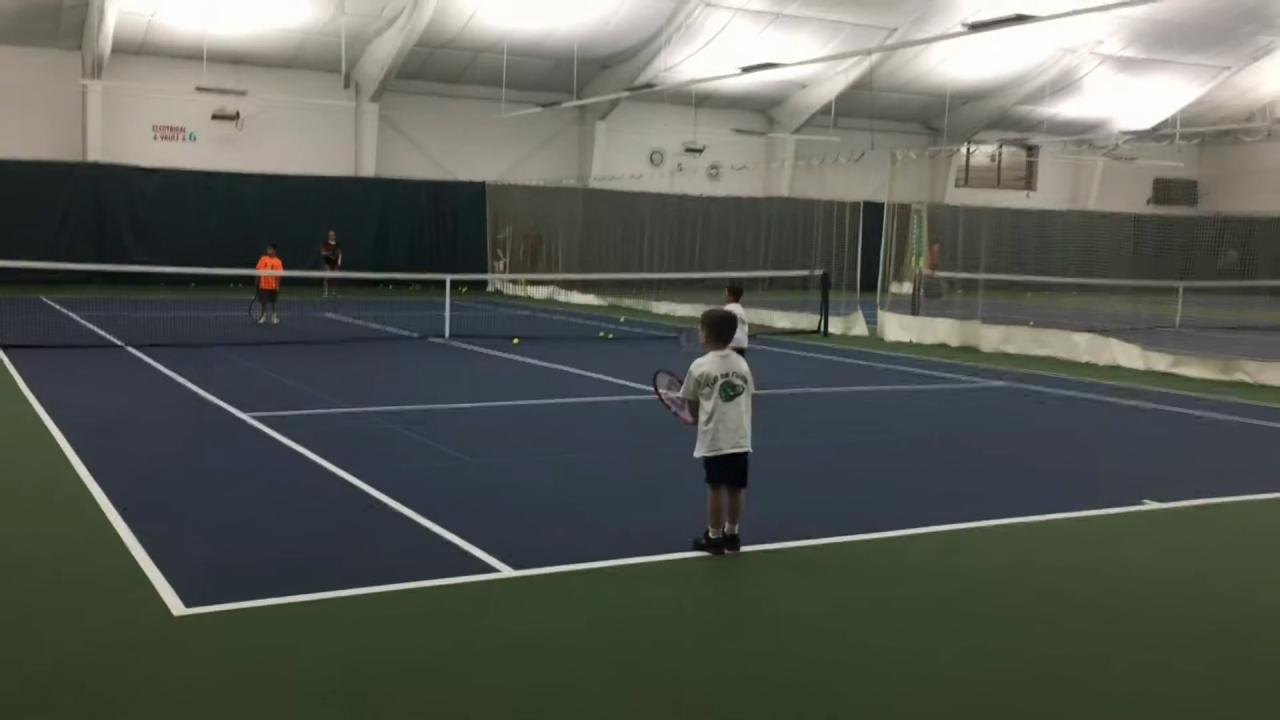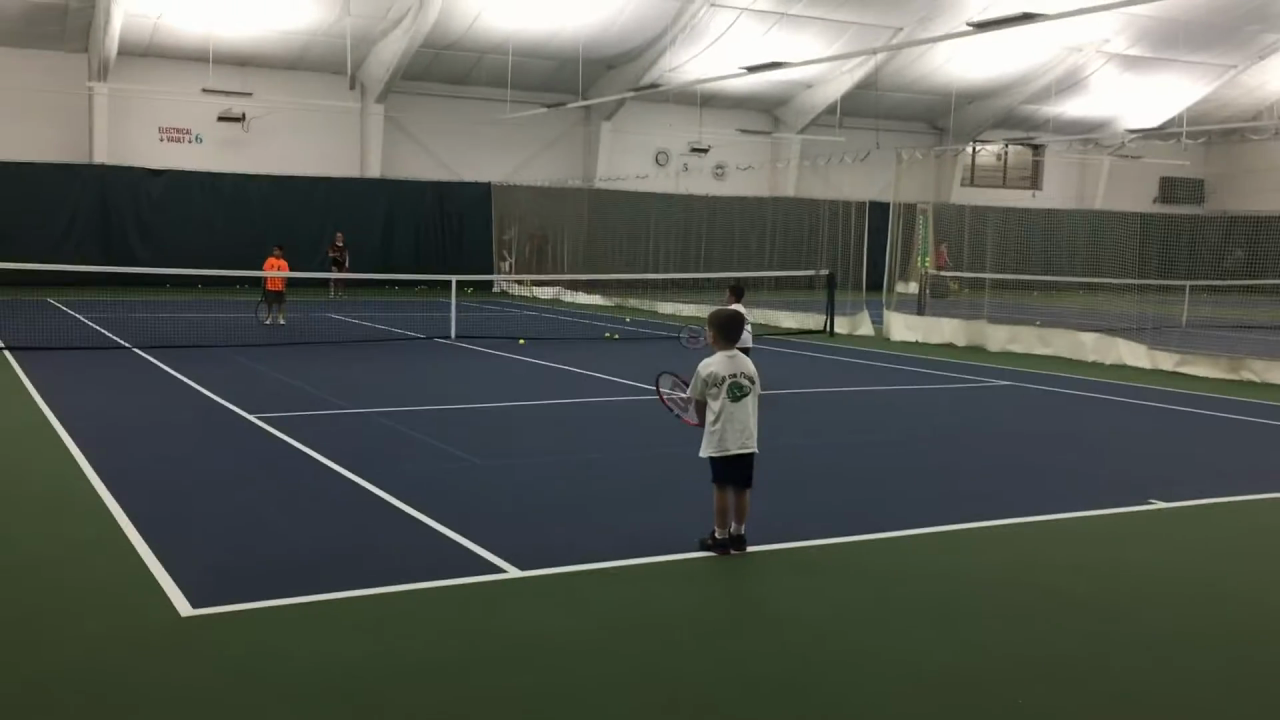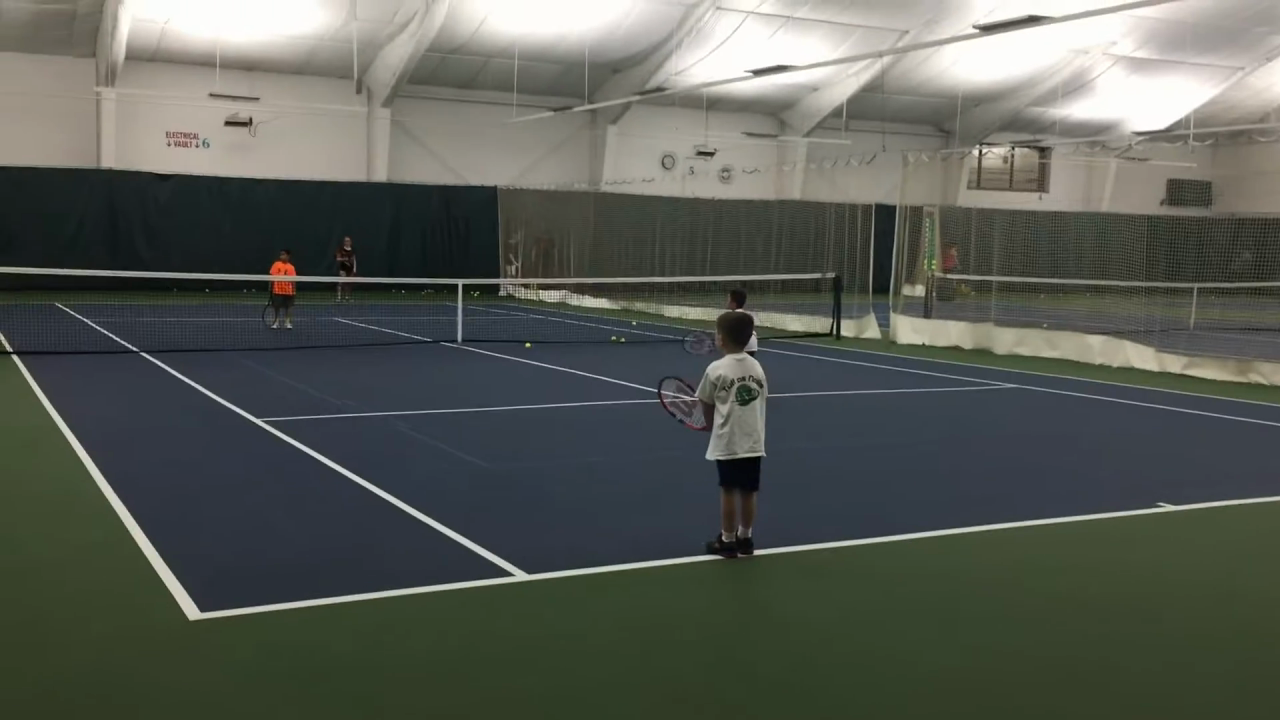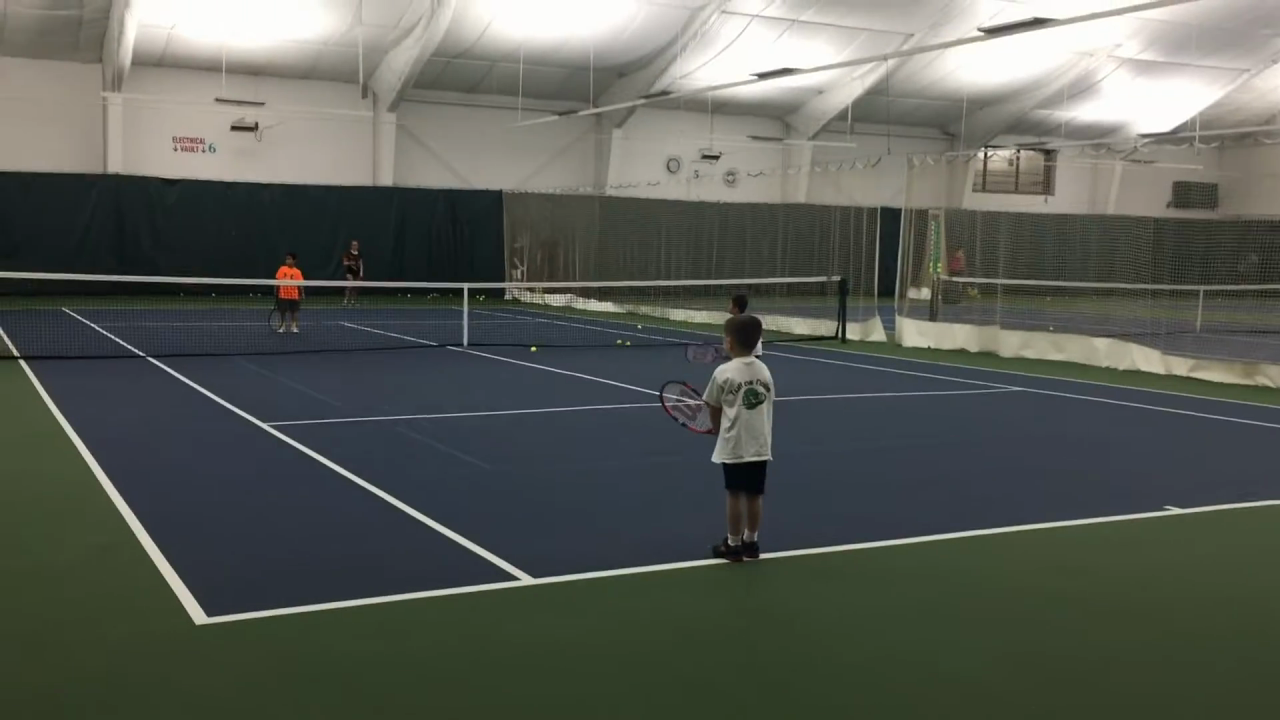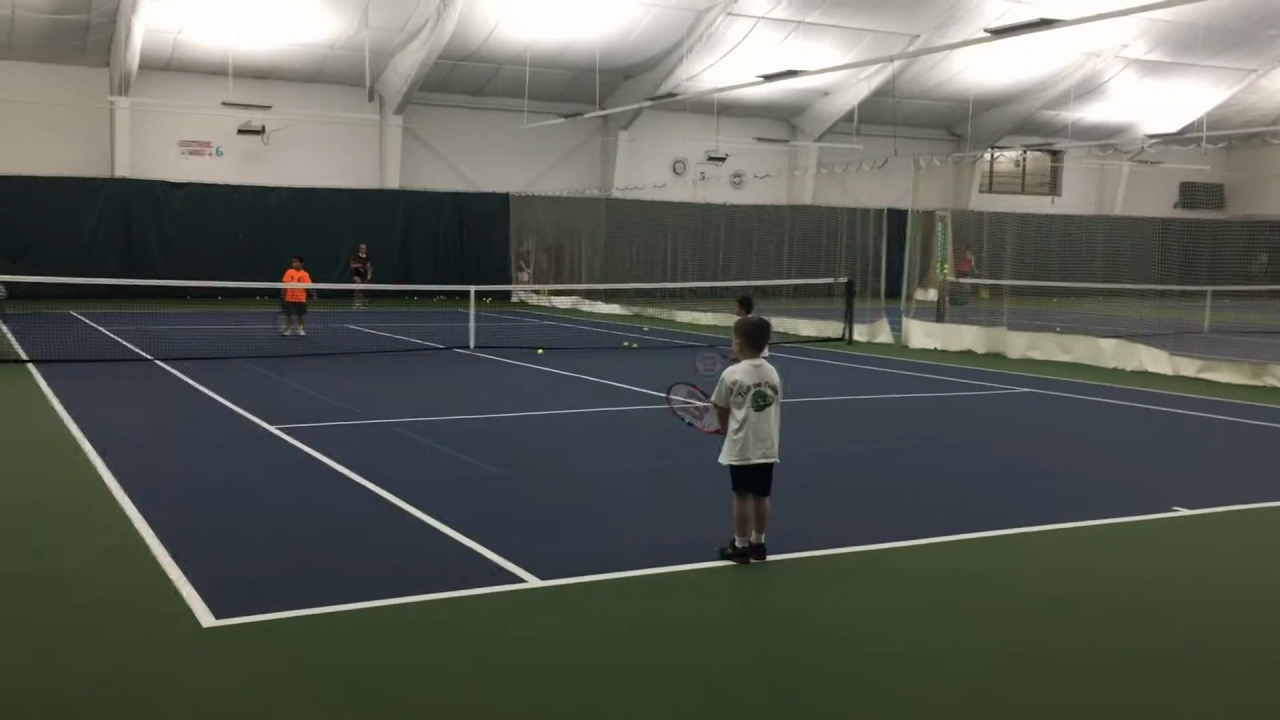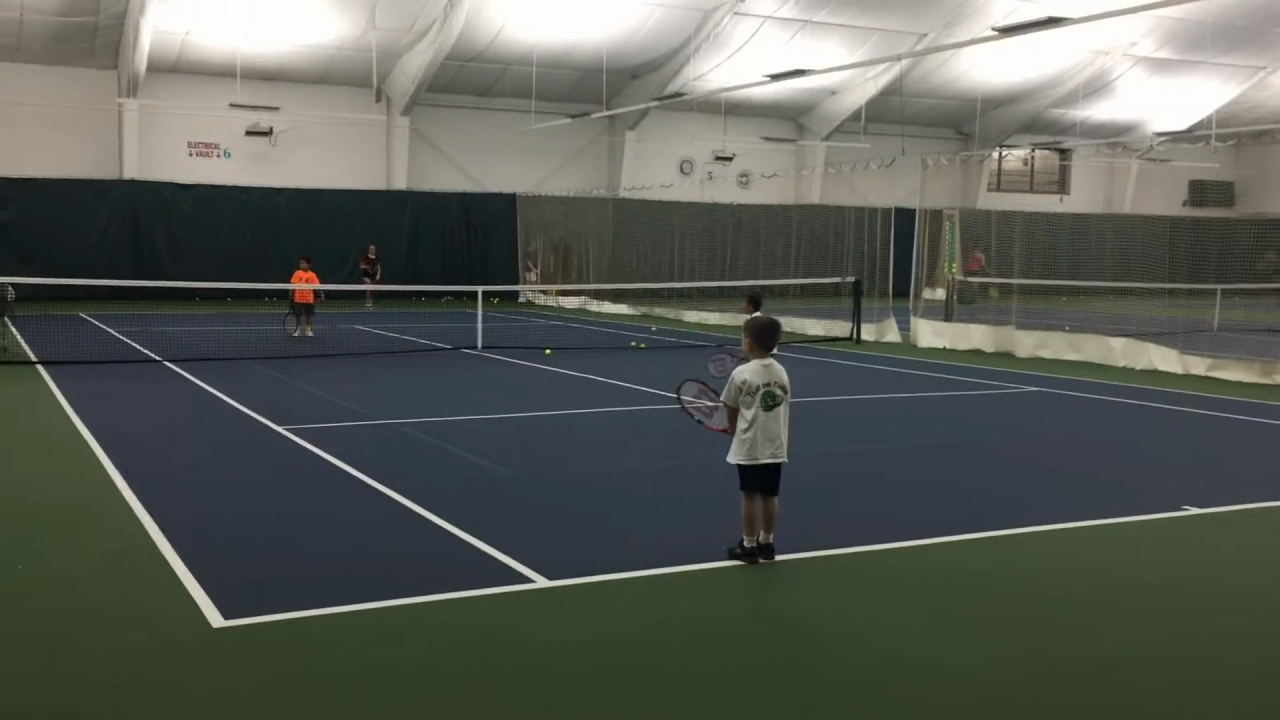
dt=0.1s
person 1, frame 1
left shoulder: (700, 366)
right shoulder: (741, 363)
left elbow: (692, 403)
right elbow: (747, 396)
left wrist: (700, 423)
left hip: (714, 439)
right hip: (740, 438)
left knee: (716, 488)
right knee: (736, 488)
left ankle: (714, 538)
right ankle: (731, 534)
person 1, frame 2
left shoulder: (708, 366)
right shoulder: (748, 364)
left elbow: (699, 403)
right elbow: (753, 397)
left wrist: (705, 424)
left hip: (721, 439)
right hip: (746, 438)
left knee: (722, 488)
right knee: (741, 488)
left ankle: (720, 538)
right ankle: (738, 535)
person 1, frame 3
left shoulder: (716, 369)
right shoulder: (756, 367)
left elbow: (707, 405)
right elbow: (759, 400)
left wrist: (712, 427)
left hip: (728, 442)
right hip: (753, 441)
left knee: (729, 491)
right knee: (748, 491)
left ankle: (727, 541)
right ankle: (745, 538)
person 1, frame 4
left shoulder: (724, 372)
right shoulder: (764, 370)
left elbow: (714, 409)
right elbow: (766, 404)
left wrist: (718, 430)
left hip: (734, 445)
right hip: (760, 445)
left knee: (735, 495)
right knee: (754, 495)
left ankle: (733, 545)
right ankle: (750, 542)
person 1, frame 5
left shoulder: (732, 374)
right shoulder: (772, 372)
left elbow: (722, 411)
right elbow: (773, 406)
left wrist: (726, 431)
left hip: (741, 447)
right hip: (767, 446)
left knee: (742, 496)
right knee: (761, 496)
left ankle: (741, 547)
right ankle: (758, 543)
person 1, frame 6
left shoulder: (742, 373)
right shoulder: (781, 372)
left elbow: (731, 410)
right elbow: (782, 406)
left wrist: (735, 430)
left hip: (750, 446)
right hip: (775, 446)
left knee: (750, 496)
right knee: (769, 496)
left ankle: (749, 546)
right ankle: (766, 543)
